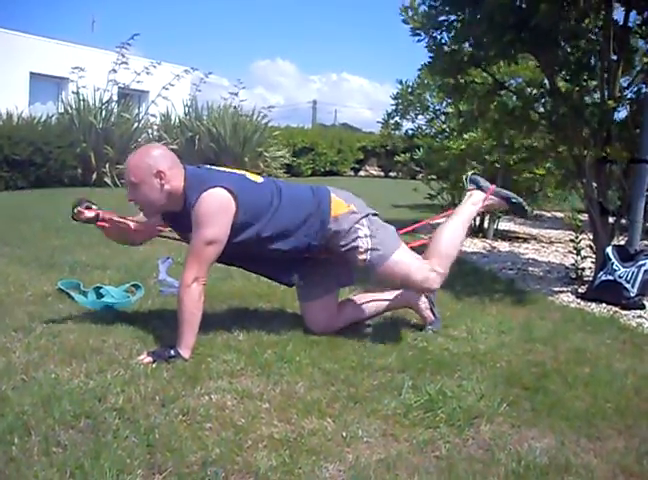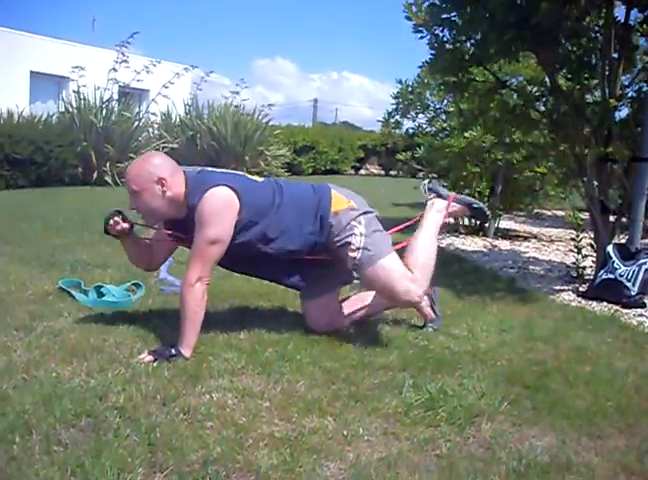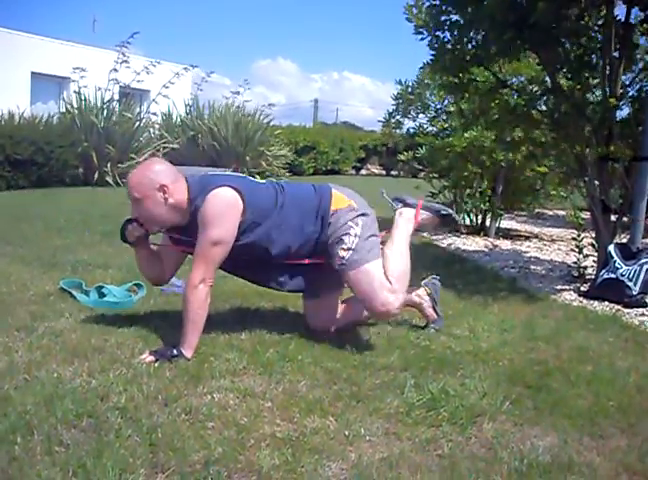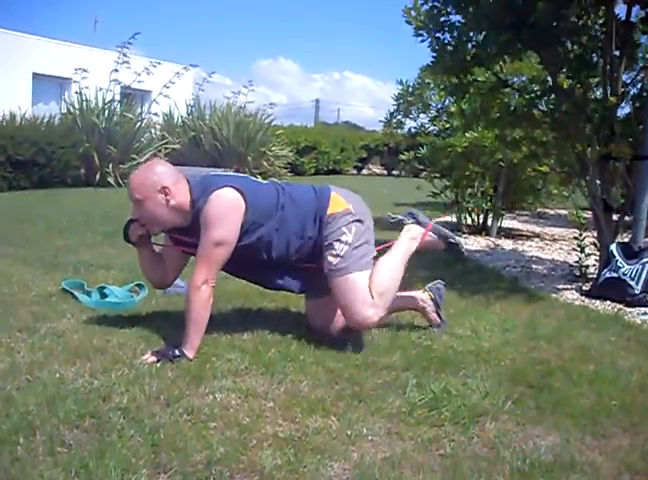
dt=0.1s
person 1, frame 1
left shoulder: (210, 200)
right shoulder: (170, 199)
left elbow: (193, 281)
right elbow: (134, 234)
left wrist: (182, 350)
right wrist: (101, 221)
left hip: (336, 219)
right hip: (317, 242)
left knee: (428, 274)
right knee: (321, 323)
left ankle: (477, 197)
right ankle: (411, 301)
person 1, frame 2
left shoulder: (213, 200)
right shoulder: (175, 212)
left elbow: (196, 281)
right elbow: (147, 262)
left wrist: (183, 350)
right wrist: (125, 234)
left hip: (340, 214)
right hip: (318, 238)
left knee: (407, 289)
right knee: (320, 322)
left ankle: (437, 206)
right ankle: (420, 299)
person 1, frame 3
left shoulder: (216, 202)
right shoulder: (177, 218)
left elbow: (200, 283)
right elbow: (157, 275)
left wrist: (184, 351)
right wrist: (138, 242)
left hip: (338, 212)
right hip: (317, 235)
left knee: (384, 304)
right knee: (321, 323)
left ankle: (408, 215)
right ankle: (420, 295)
person 1, frame 4
left shoulder: (219, 201)
right shoulder: (181, 218)
left elbow: (202, 283)
right elbow: (160, 278)
left wrist: (186, 350)
right wrist: (140, 242)
left hip: (338, 214)
right hip: (320, 231)
left knee: (365, 316)
right knee: (324, 323)
left ankle: (413, 234)
right ankle: (422, 298)
